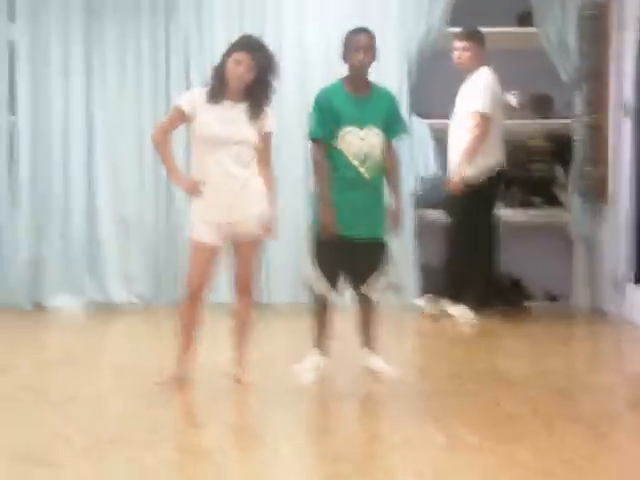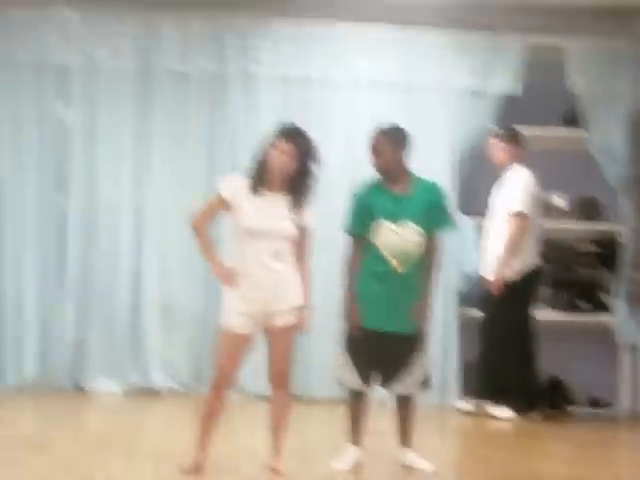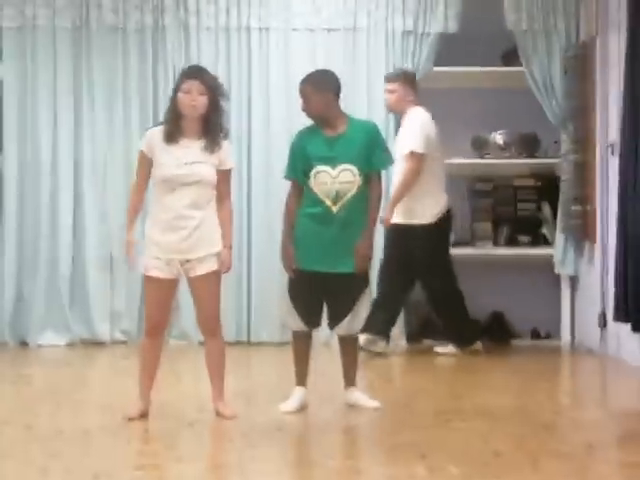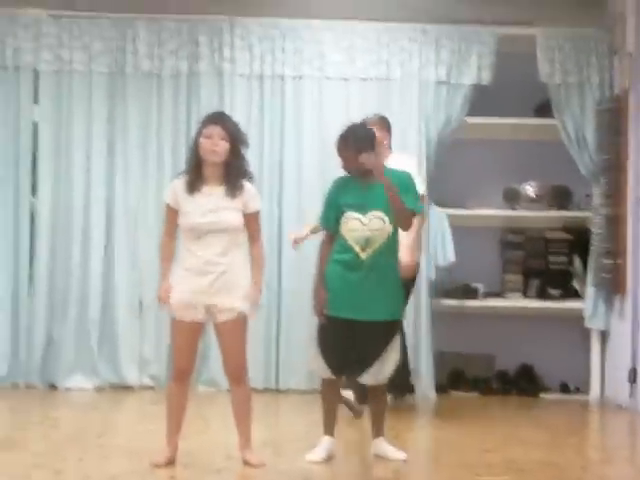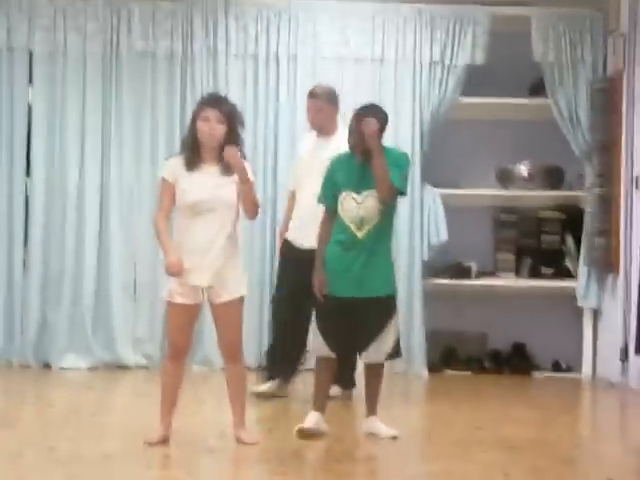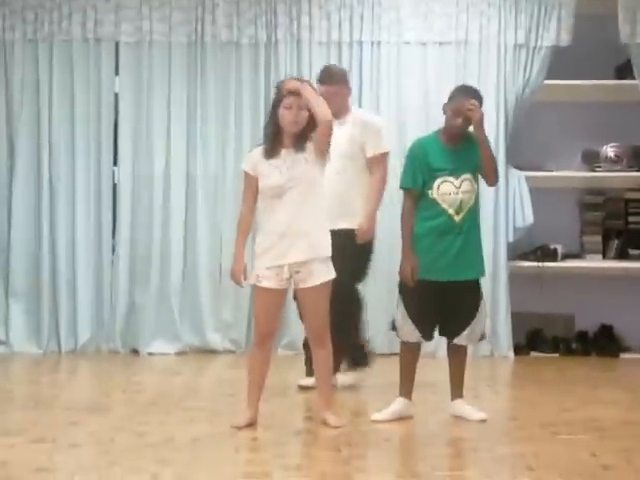
dt=0.5s
person 1, frame 1
left shoulder: (259, 111)
right shoulder: (198, 100)
left elbow: (265, 165)
right elbow: (160, 135)
left wrist: (270, 210)
right wrist: (179, 177)
left hip: (248, 209)
right hip: (209, 208)
left knee: (245, 288)
right knee: (194, 289)
left ankle: (238, 364)
right ankle: (182, 365)
person 1, frame 2
left shoulder: (298, 204)
right shoulder: (239, 188)
left elbow: (300, 258)
right elbow: (200, 221)
left wrist: (304, 303)
right wrist: (217, 264)
left hip: (283, 299)
right hip: (242, 297)
left knee: (281, 380)
right knee: (222, 378)
left ankle: (276, 455)
right ankle: (200, 452)
person 1, frame 3
left shoulder: (219, 147)
right shoulder: (156, 138)
left elbow: (224, 201)
right elbow: (139, 187)
left wrist: (226, 245)
right wrist: (129, 230)
left hip: (204, 245)
right hip: (161, 244)
left knee: (211, 326)
right knee: (154, 327)
left ankle: (219, 399)
right ankle: (143, 400)
person 1, frame 4
left shoulder: (245, 192)
right shoulder: (180, 188)
left elbow: (255, 242)
right elbow: (169, 238)
left wrist: (257, 285)
right wrist: (164, 280)
left hip: (230, 292)
right hip: (187, 290)
left knee: (237, 372)
right knee: (180, 372)
left ankle: (245, 446)
right ankle: (171, 447)
person 1, frame 5
left shoulder: (238, 168)
right shoulder: (176, 167)
left elbow: (252, 213)
right elbow: (161, 215)
left wrist: (242, 174)
right wrist: (169, 251)
left hip: (226, 271)
right hip: (186, 270)
left knee: (233, 351)
right knee: (176, 350)
left ankle: (240, 424)
right ankle: (165, 425)
person 1, frame 6
left shoulder: (315, 150)
right shoulder: (258, 157)
left elbow: (326, 117)
right elbow: (247, 209)
left wrist: (303, 85)
right wrist: (238, 255)
left hip: (312, 254)
right hip: (270, 255)
left knee: (319, 335)
right knee: (263, 336)
left ankle: (327, 408)
right ankle: (251, 409)
person 2, frame 1
left shoulder: (386, 99)
right shoulder: (328, 97)
left elbow: (388, 151)
right elbow: (319, 153)
left wrist: (396, 199)
right wrist: (324, 204)
left hip: (370, 210)
right hip: (337, 209)
left knee: (366, 284)
right knee: (323, 284)
left ankle: (370, 351)
right ankle: (318, 353)
person 2, frame 2
left shoulder: (430, 193)
right shoulder: (367, 195)
left elbow: (431, 248)
right elbow: (357, 249)
left wrist: (424, 297)
right wrist: (351, 298)
left hip: (407, 306)
right hip: (369, 305)
left knee: (405, 382)
right knee: (357, 379)
left ankle: (406, 449)
right ankle: (354, 447)
person 2, frame 3
left shoulder: (367, 132)
right shoulder: (303, 140)
left elbow: (375, 186)
right elbow: (295, 193)
left wrist: (367, 236)
right wrist: (287, 240)
left hip: (349, 247)
right hip: (308, 248)
left knee: (348, 323)
right knee: (301, 321)
left ankle: (351, 388)
right ankle: (300, 389)
person 2, frame 4
left shoulder: (399, 180)
right shoulder: (339, 187)
left elbow: (407, 223)
right elbow: (329, 239)
left wrist: (382, 176)
right wrist: (319, 285)
left hip: (380, 297)
right hip: (338, 296)
left knee: (377, 373)
right knee: (331, 369)
left ankle: (379, 439)
right ankle: (327, 438)
person 2, frame 5
left shoulder: (396, 159)
right shoulder: (338, 164)
left elbow: (385, 196)
right elbow: (328, 218)
left wrist: (373, 147)
right wrist: (318, 265)
left hip: (375, 276)
right hip: (337, 273)
left knee: (375, 350)
right knee: (326, 346)
left ankle: (371, 417)
right ankle: (317, 414)
person 2, frame 6
left shoulder: (475, 145)
right shoulder: (422, 148)
left elbow: (492, 179)
right elbow: (409, 203)
left wrist: (480, 131)
right wrist: (407, 253)
left hip: (465, 259)
right hip: (425, 259)
left knee: (461, 332)
right knee: (410, 331)
left ankle: (457, 400)
right ankle: (404, 400)
person 3, frame 1
left shoulder: (483, 79)
right shoulder: (472, 81)
left elbow: (480, 127)
left wrist: (460, 169)
left hip: (477, 174)
right hip: (469, 173)
left knee: (473, 236)
right knee: (461, 235)
left ankle: (477, 300)
right ankle: (454, 296)
person 3, frame 2
left shoulder: (520, 178)
right shoulder: (508, 179)
left elbow: (518, 225)
left wrist: (499, 269)
left hip: (513, 275)
right hip: (503, 273)
left knee: (510, 336)
right knee: (494, 335)
left ankle: (520, 402)
right ankle: (489, 395)
person 3, frame 3
left shoulder: (416, 120)
right shoulder: (412, 120)
left elbow: (413, 167)
left wrist: (390, 205)
right wrist: (395, 209)
left hip: (424, 218)
right hip: (408, 217)
left knee: (437, 280)
right knee: (392, 278)
left ankle: (464, 337)
right ankle: (376, 333)
person 3, frame 4
left shoulder: (403, 168)
left elbow: (417, 212)
left wrist: (411, 252)
right wrist: (310, 229)
left hip: (398, 262)
left ankle: (359, 391)
right ankle: (401, 388)
person 3, frame 5
left shoulder: (351, 144)
right shoulder: (305, 144)
right wrist: (283, 231)
right hip: (297, 243)
right knee: (285, 309)
left ankle: (343, 380)
right ankle: (279, 375)
person 3, frame 6
left shoulder: (367, 124)
left elbow: (378, 172)
left wrist: (369, 216)
left hip: (351, 227)
left knee: (342, 295)
left ankle: (354, 359)
